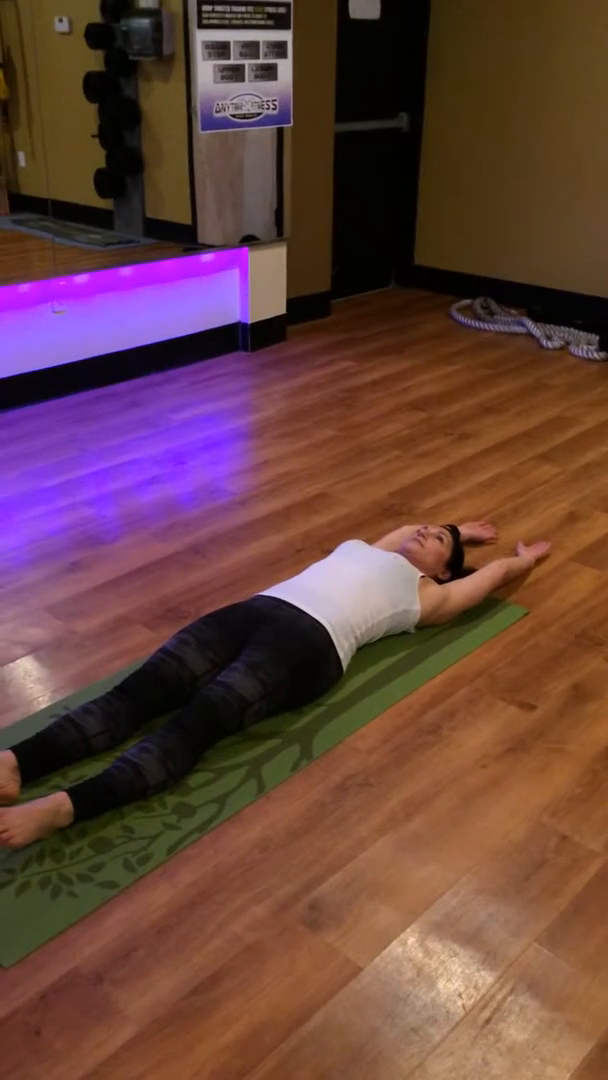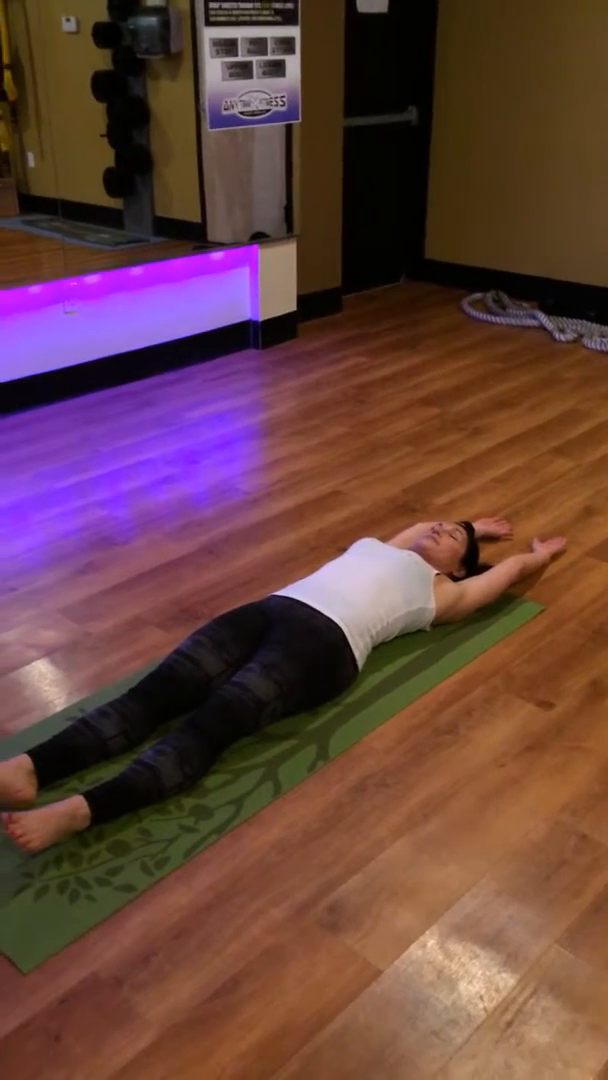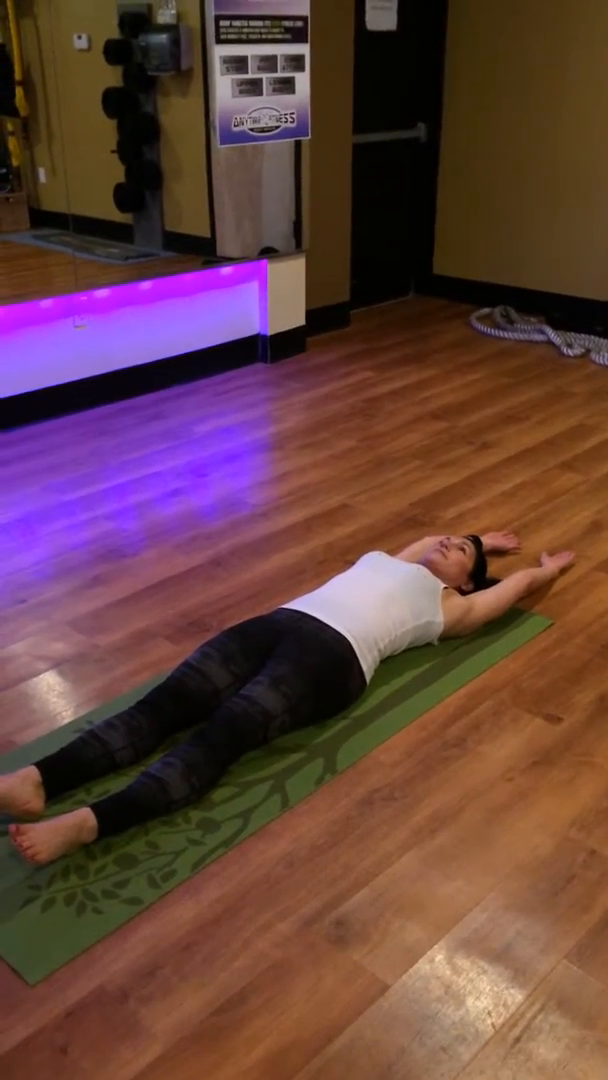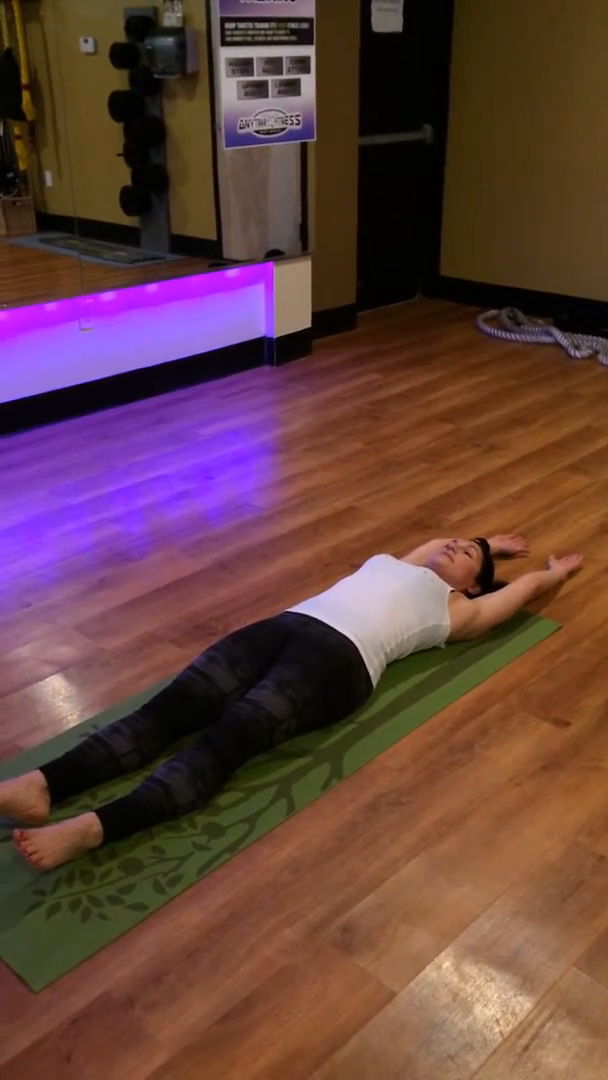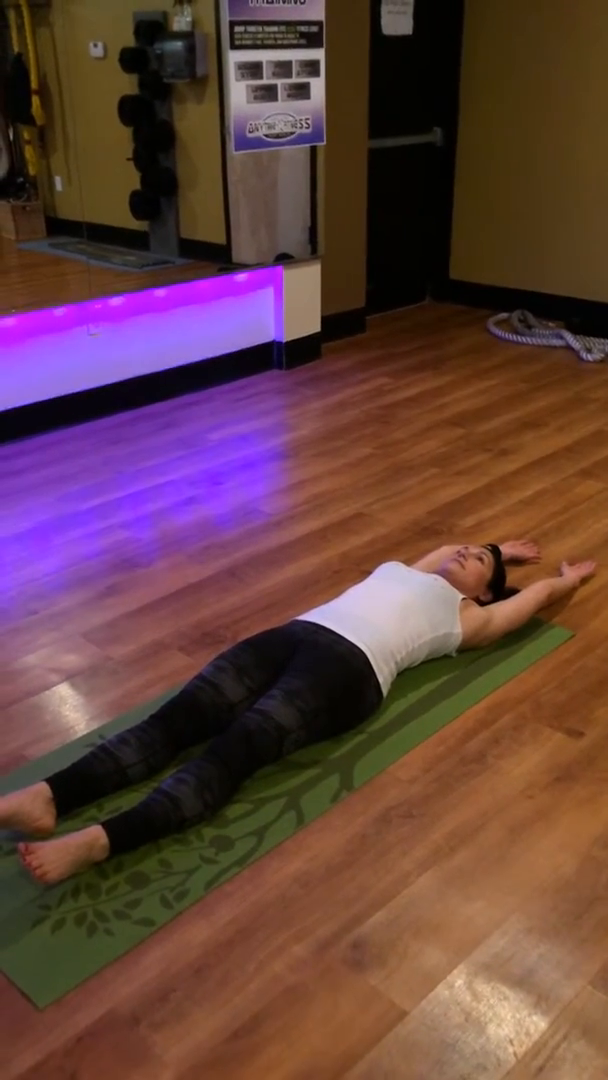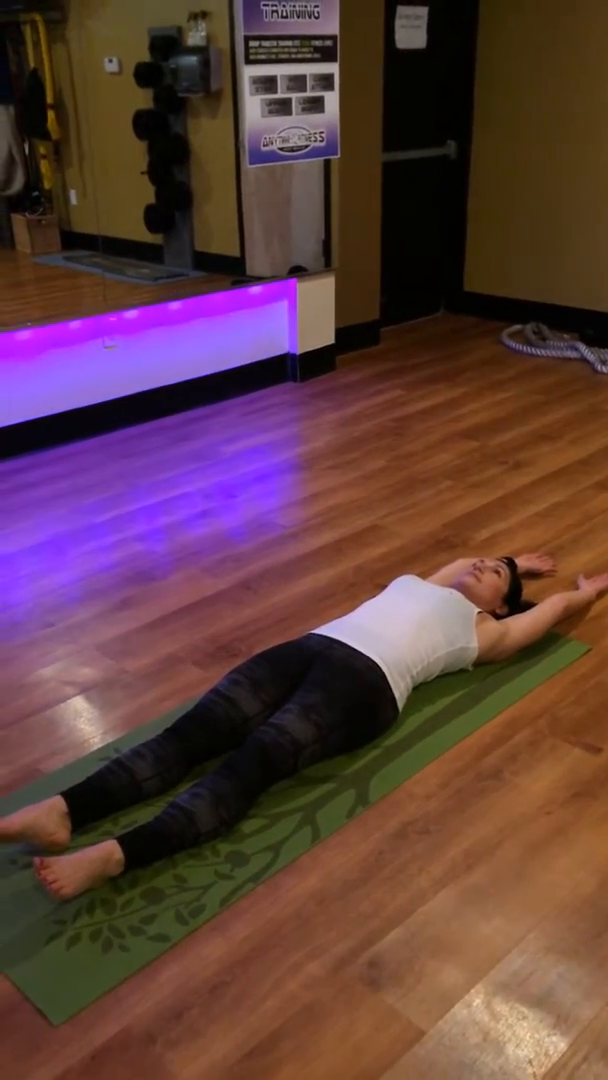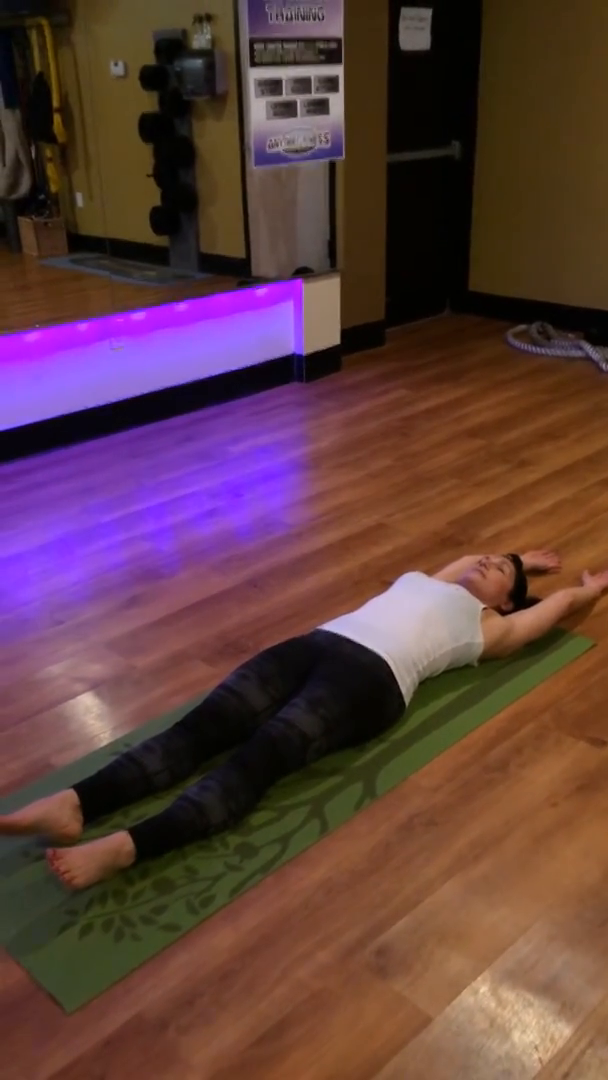
dt=0.7s
person 1, frame 1
left shoulder: (426, 595)
right shoulder: (365, 548)
left elbow: (495, 572)
right elbow: (412, 529)
left wrist: (527, 557)
right wrist: (459, 528)
left hip: (310, 643)
right hip: (258, 610)
left knee: (197, 719)
right knee: (142, 689)
left ankle: (64, 807)
person 1, frame 2
left shoulder: (442, 591)
right shoulder: (379, 547)
left elbow: (512, 569)
right elbow: (424, 525)
left wrist: (542, 552)
right wrist: (470, 524)
left hip: (326, 642)
right hip: (273, 610)
left knee: (213, 721)
right knee: (159, 691)
left ankle: (81, 810)
person 1, frame 3
left shoulder: (450, 606)
right shoulder: (388, 561)
left elbow: (519, 584)
right elbow: (430, 540)
left wrist: (551, 566)
right wrist: (478, 537)
left hip: (336, 656)
right hip: (281, 623)
left knee: (223, 732)
right knee: (168, 702)
left ankle: (88, 823)
person 1, frame 4
left shoulder: (457, 609)
right shoulder: (395, 563)
left elbow: (526, 586)
right elbow: (437, 542)
left wrist: (558, 569)
right wrist: (487, 541)
left hip: (342, 658)
right hip: (288, 626)
left knee: (229, 736)
right knee: (175, 707)
left ankle: (94, 828)
person 1, frame 5
left shoulder: (468, 617)
right shoulder: (403, 570)
left elbow: (540, 593)
right elbow: (447, 550)
left wrist: (573, 576)
right wrist: (498, 547)
left hip: (352, 667)
right hip: (297, 634)
left knee: (236, 747)
right knee: (181, 716)
left ankle: (100, 840)
right ankle: (49, 795)
person 1, frame 6
left shoulder: (484, 631)
right shoulder: (420, 584)
left elbow: (557, 605)
right elbow: (463, 562)
right wrist: (514, 560)
left hip: (367, 681)
right hip: (312, 648)
left knee: (249, 763)
right knee: (195, 731)
left ankle: (114, 855)
right ankle: (64, 809)
person 1, frame 7
left shoulder: (489, 627)
right shoulder: (422, 580)
right elbow: (467, 559)
right wrist: (522, 557)
left hip: (374, 678)
right hip: (319, 645)
left knee: (258, 756)
right knee: (204, 726)
left ankle: (125, 847)
right ankle: (76, 803)
